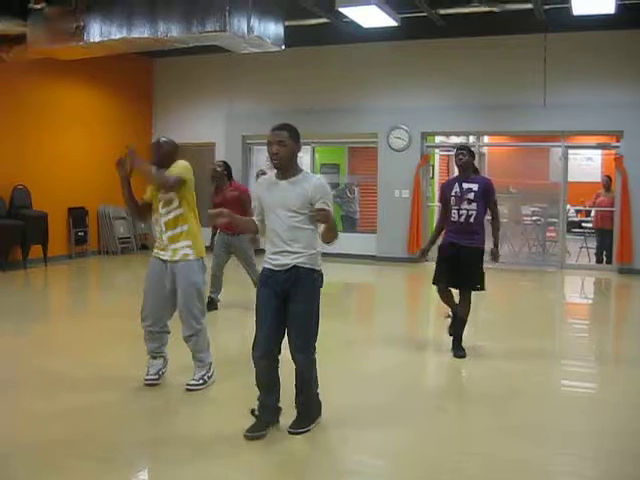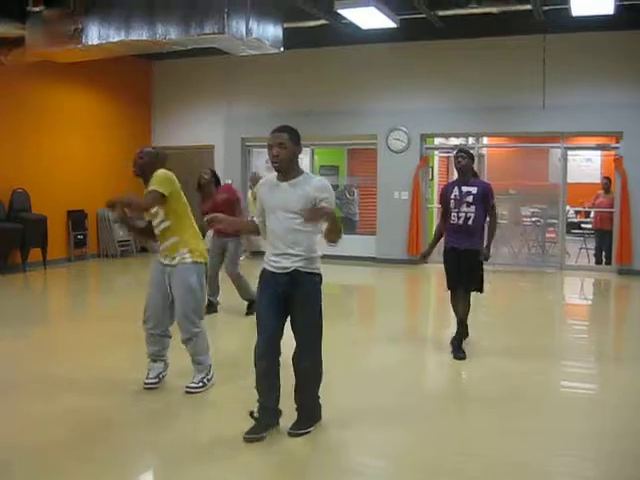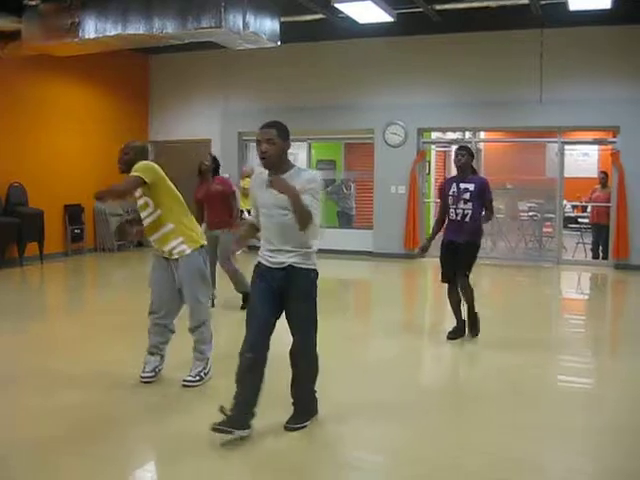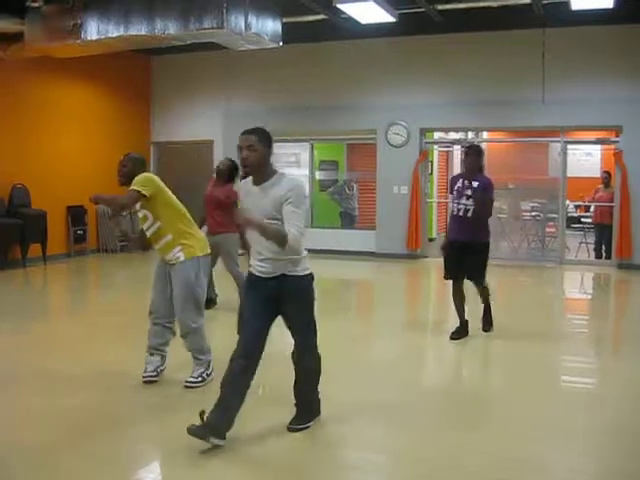
dt=0.2s
person 1, frame 1
left shoulder: (316, 185)
right shoulder: (262, 185)
left elbow: (328, 239)
left wrist: (329, 223)
right wrist: (232, 219)
left hip: (304, 274)
right hip: (271, 274)
left knee: (302, 349)
right knee: (263, 348)
left ankle: (308, 411)
right ankle: (267, 414)
person 1, frame 2
left shoulder: (318, 186)
right shoulder: (264, 186)
left elbow: (332, 238)
left wrist: (331, 218)
right wrist: (230, 222)
left hip: (305, 277)
right hip: (271, 275)
left knee: (307, 350)
right knee: (265, 349)
left ankle: (308, 412)
right ankle: (267, 416)
person 1, frame 3
left shoulder: (309, 179)
right shoulder: (256, 181)
left elbow: (310, 227)
left wrist: (291, 194)
right wrist: (241, 236)
left hip: (300, 272)
right hip: (265, 270)
left knee: (303, 344)
right knee: (253, 343)
left ankle: (305, 407)
right ankle: (241, 415)
person 1, frame 4
left shoulder: (291, 187)
right shoulder: (243, 190)
left elbow: (293, 240)
left wrist: (257, 225)
left hip: (293, 279)
right hip: (258, 280)
left knee: (305, 347)
right knee: (245, 350)
left ankle: (308, 408)
right ankle: (218, 423)
person 2, frame 1
left shoulder: (182, 168)
right shoulder: (155, 184)
left elbow: (166, 182)
right elbow: (139, 213)
left wrist: (139, 164)
right wrist: (125, 178)
left hip: (188, 256)
right hip: (161, 257)
left knee: (192, 318)
right knee: (151, 316)
left ankle: (204, 368)
right ankle: (157, 361)
person 2, frame 2
left shoulder: (164, 176)
right shoulder: (150, 190)
left elbow: (143, 205)
left wrist: (120, 201)
right wrist: (128, 223)
left hip: (189, 259)
right hip: (165, 261)
left knee: (188, 320)
right knee: (153, 319)
left ankle: (204, 371)
right ankle: (157, 364)
person 2, frame 3
left shoulder: (146, 167)
right shoulder: (140, 183)
left elbow: (122, 191)
left wrist: (103, 193)
left hip: (188, 249)
right hip: (164, 254)
left knee: (198, 309)
right knee: (160, 310)
left ankle: (202, 363)
right ankle: (155, 358)
person 2, frame 4
left shoulder: (146, 180)
right shoulder: (140, 195)
left elbow: (121, 204)
left wrist: (99, 198)
left hip: (190, 254)
right hip: (169, 258)
left knee: (188, 316)
right knee: (160, 312)
left ankle: (203, 365)
right ankle: (156, 359)
person 3, frame 1
left shoulder: (485, 184)
right shoulder: (447, 186)
left elbow: (494, 215)
left wrist: (495, 245)
right wrist: (429, 244)
left hip: (473, 245)
right hip: (450, 242)
left knee: (466, 291)
right knee: (441, 286)
left ankle: (458, 340)
right ankle: (456, 313)
person 3, frame 2
left shoulder: (484, 188)
right shoulder: (447, 189)
left elbow: (492, 218)
left wrist: (487, 246)
right wrist: (431, 247)
left hip: (471, 247)
right hip: (451, 246)
left knee: (464, 291)
right knee: (454, 291)
left ankle: (458, 342)
right ankle: (462, 329)
person 3, frame 3
left shoulder: (481, 183)
right shoulder: (447, 184)
left elbow: (489, 212)
left wrist: (477, 224)
right wrist: (429, 240)
left hip: (469, 240)
right hip: (449, 240)
left knee: (462, 279)
right knee: (451, 283)
left ankle: (472, 315)
right ankle: (459, 323)
person 3, frame 4
left shoulder: (485, 182)
right shoulder: (455, 180)
left elbow: (485, 212)
left wrist: (471, 184)
right wrist: (447, 237)
left hip: (478, 240)
right hip: (456, 239)
left knee: (478, 280)
right knee: (456, 281)
left ankle: (486, 309)
right ankle: (462, 323)
person 4, frame 1
left shoulder: (240, 189)
right shoulder: (215, 193)
left elbow: (249, 212)
left wrist: (251, 235)
right wrist: (213, 238)
left hip: (241, 235)
right hip: (223, 235)
left knee: (252, 269)
right knee: (216, 269)
right ankle: (213, 299)
person 4, frame 2
left shoulder: (228, 189)
right shoulder: (204, 200)
left elbow: (239, 211)
left hip: (233, 236)
right hip: (217, 238)
left knee: (231, 270)
right knee: (211, 271)
left ankle: (252, 299)
right ankle: (212, 302)
person 4, frame 3
left shoulder: (223, 182)
right shoulder: (200, 187)
left elbow: (234, 205)
right elbow: (199, 213)
left wrist: (234, 224)
left hip: (226, 229)
right hip: (209, 230)
left knee: (226, 262)
right knee: (208, 264)
left ankle: (246, 292)
right ankle: (209, 297)
person 4, frame 4
left shoulder: (230, 191)
right shoulder: (211, 184)
left elbow: (236, 216)
left wrist: (242, 238)
left hip: (227, 235)
right hip: (211, 234)
left knee: (233, 269)
right ankle: (210, 297)
